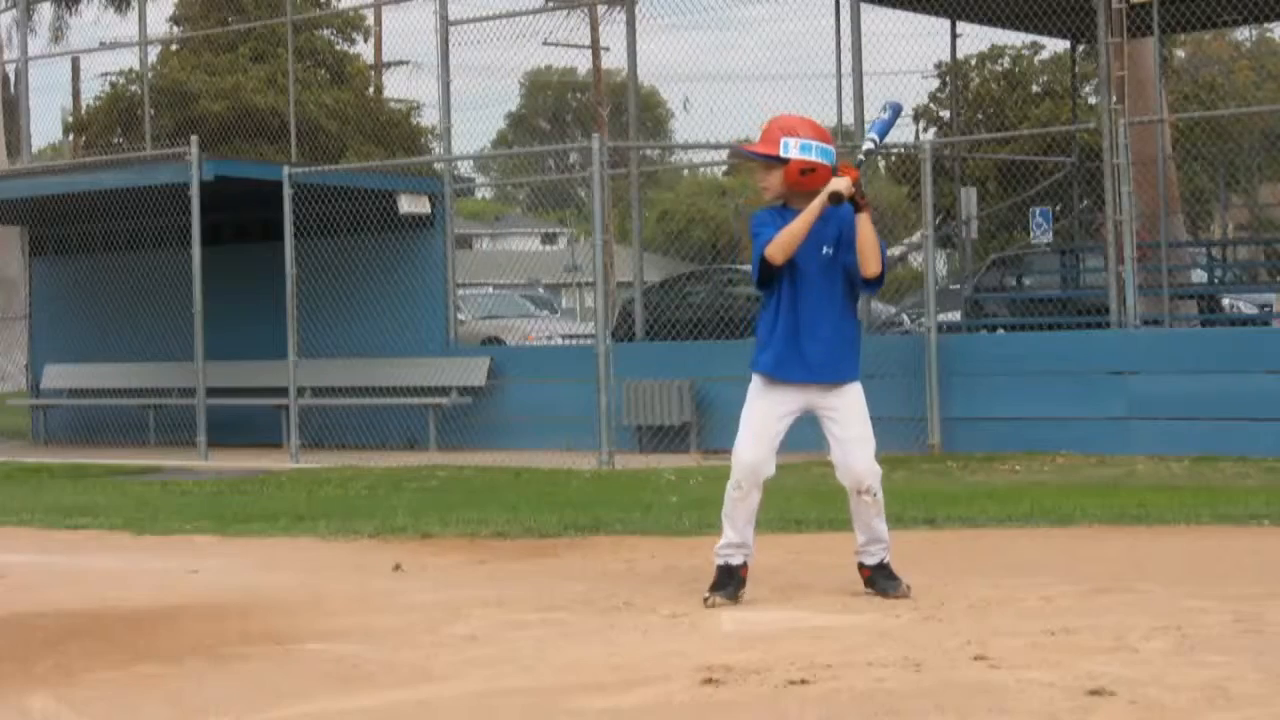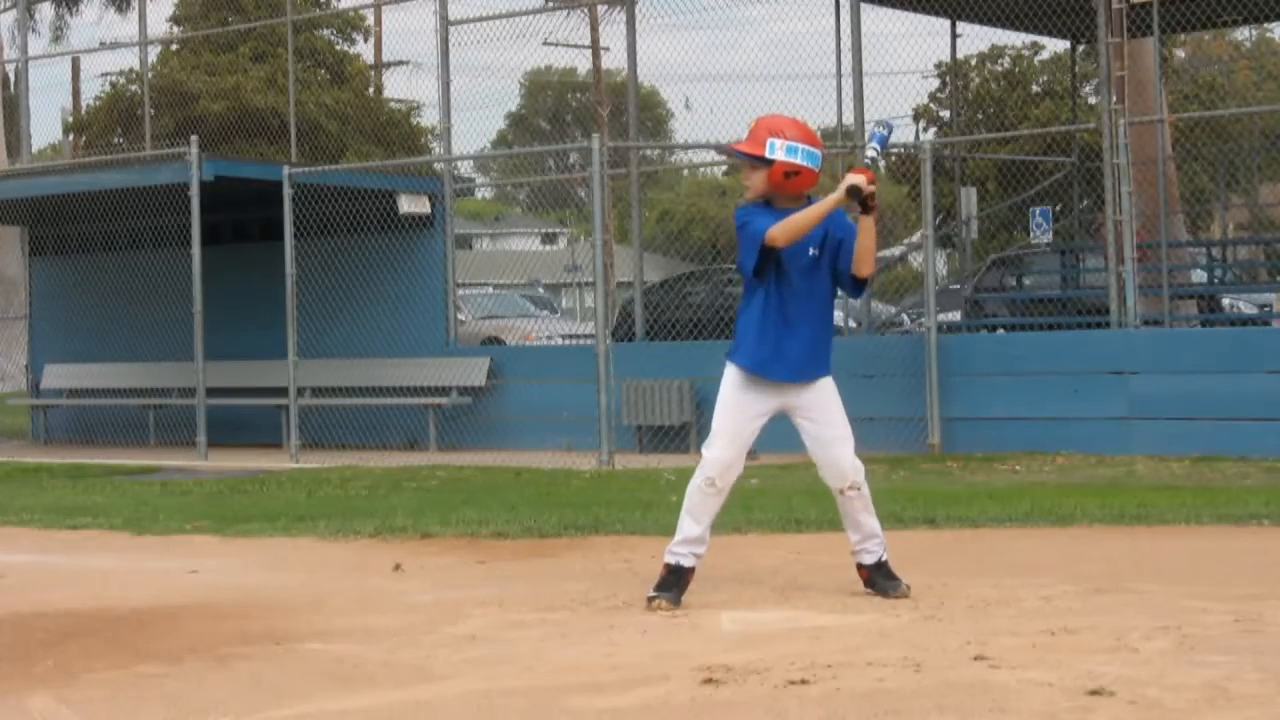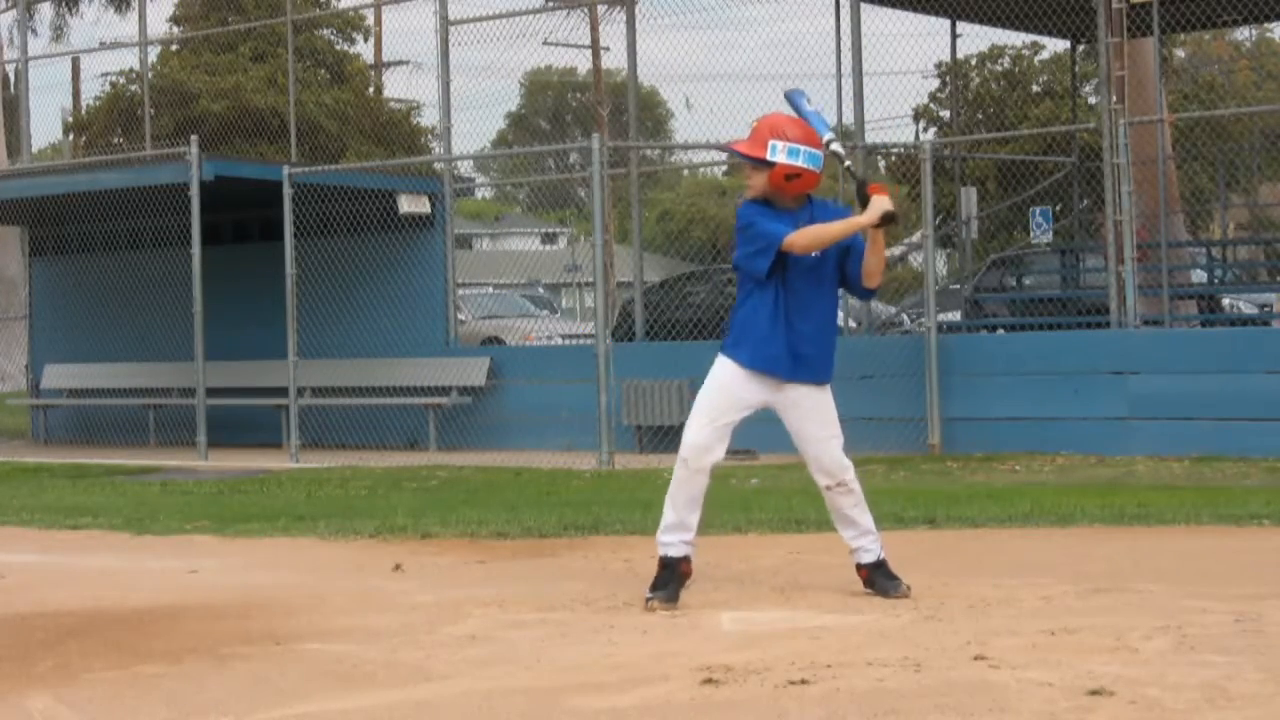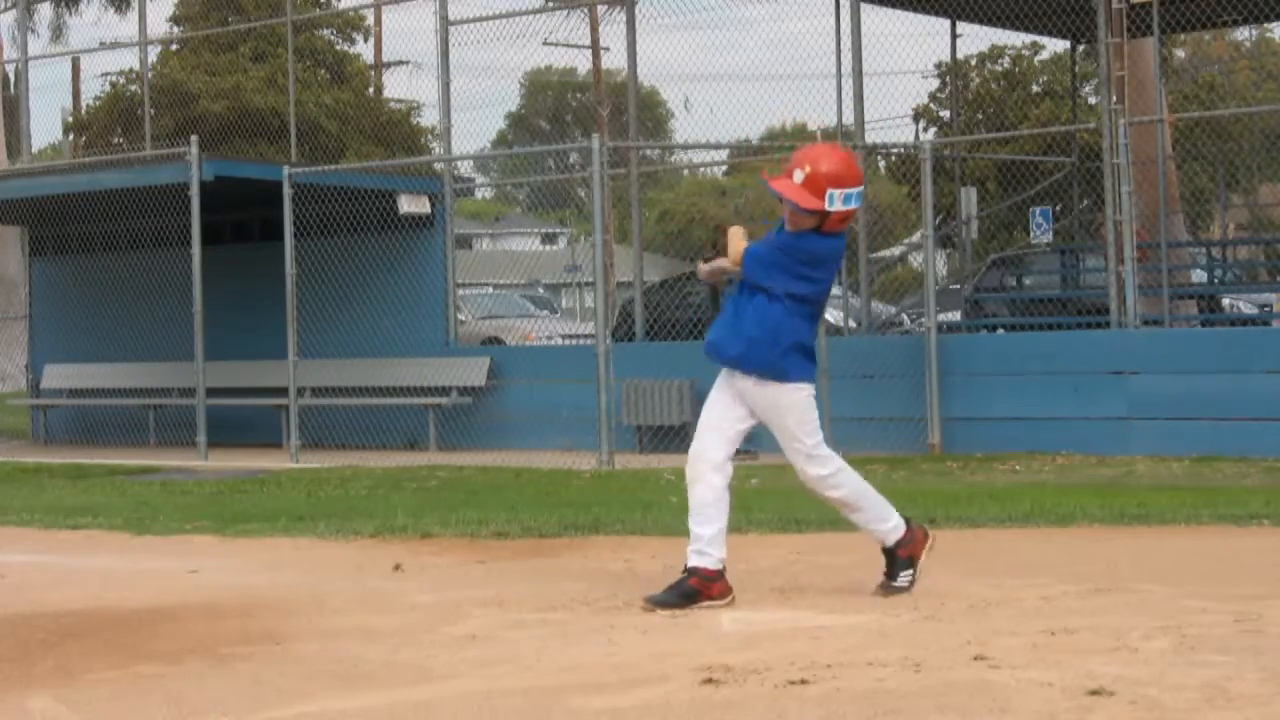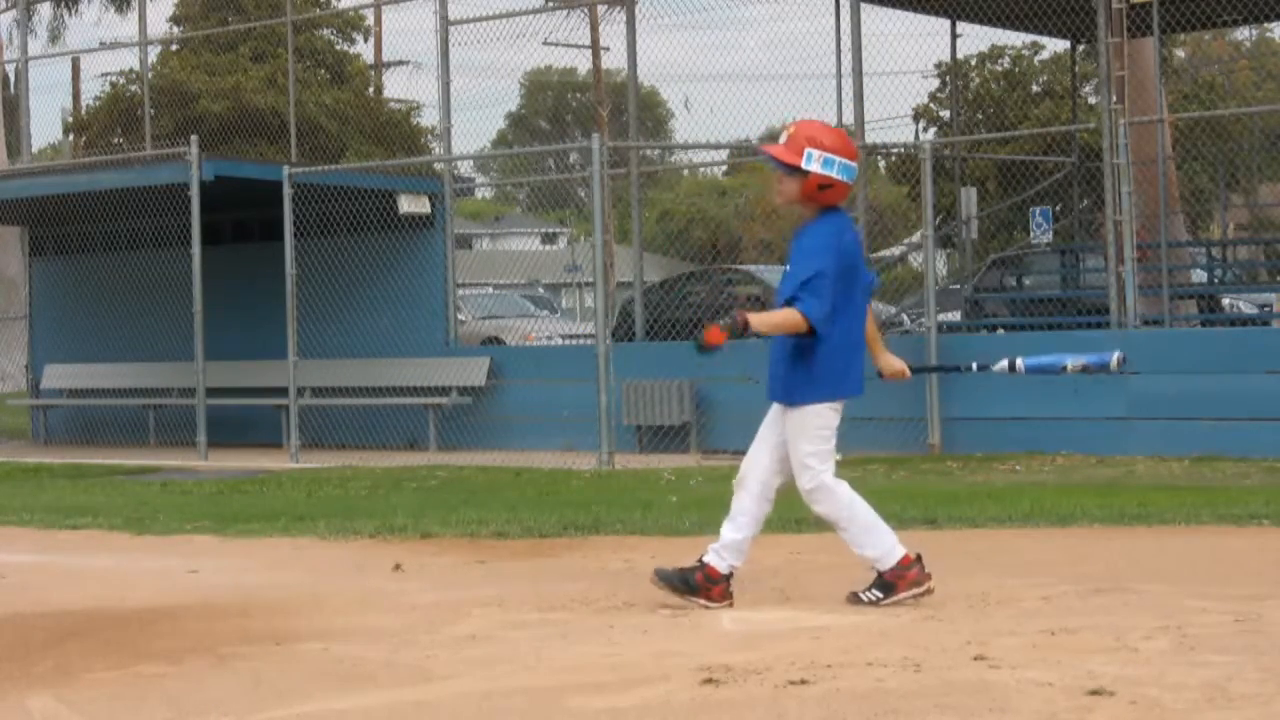
dt=1s
person 1, frame 1
left shoulder: (845, 221)
right shoulder: (765, 220)
left elbow: (870, 270)
right elbow: (776, 254)
left wrist: (860, 205)
right wrist: (822, 200)
left hip: (837, 371)
right hip: (776, 369)
left knee: (861, 471)
right knee: (747, 465)
left ankle: (875, 563)
right ankle: (732, 564)
person 1, frame 2
left shoulder: (832, 223)
right shoulder: (749, 217)
left elbow: (861, 271)
right elbow: (780, 236)
left wrist: (866, 211)
right wrist: (838, 196)
left hip: (810, 373)
right hip: (751, 369)
left knee: (845, 469)
right knee: (717, 466)
left ankle: (873, 562)
right ankle: (678, 565)
person 1, frame 3
left shoulder: (834, 216)
right shoulder: (751, 215)
left elbow: (868, 282)
right elbow: (797, 242)
left wrist: (878, 226)
right wrist: (865, 217)
left hip: (804, 370)
right hip: (741, 363)
left knee: (833, 468)
right knee: (694, 452)
left ankle: (871, 562)
right ankle: (674, 560)
person 1, frame 4
left shoulder: (815, 247)
right shoulder: (803, 233)
left elbow: (740, 258)
left wrist: (730, 238)
right wrist: (721, 267)
left hip: (780, 374)
right hip: (739, 369)
left knee: (819, 467)
right knee: (704, 461)
left ankle: (904, 538)
right ankle: (706, 573)
person 1, frame 5
left shoulder: (824, 239)
right shoulder: (826, 230)
left elbow: (808, 316)
right elbow: (858, 294)
left wrist: (746, 322)
right wrist: (879, 353)
left hip: (816, 376)
right hip: (803, 376)
left knee: (816, 481)
right knee: (758, 474)
left ankle: (901, 568)
right ankle: (714, 574)
